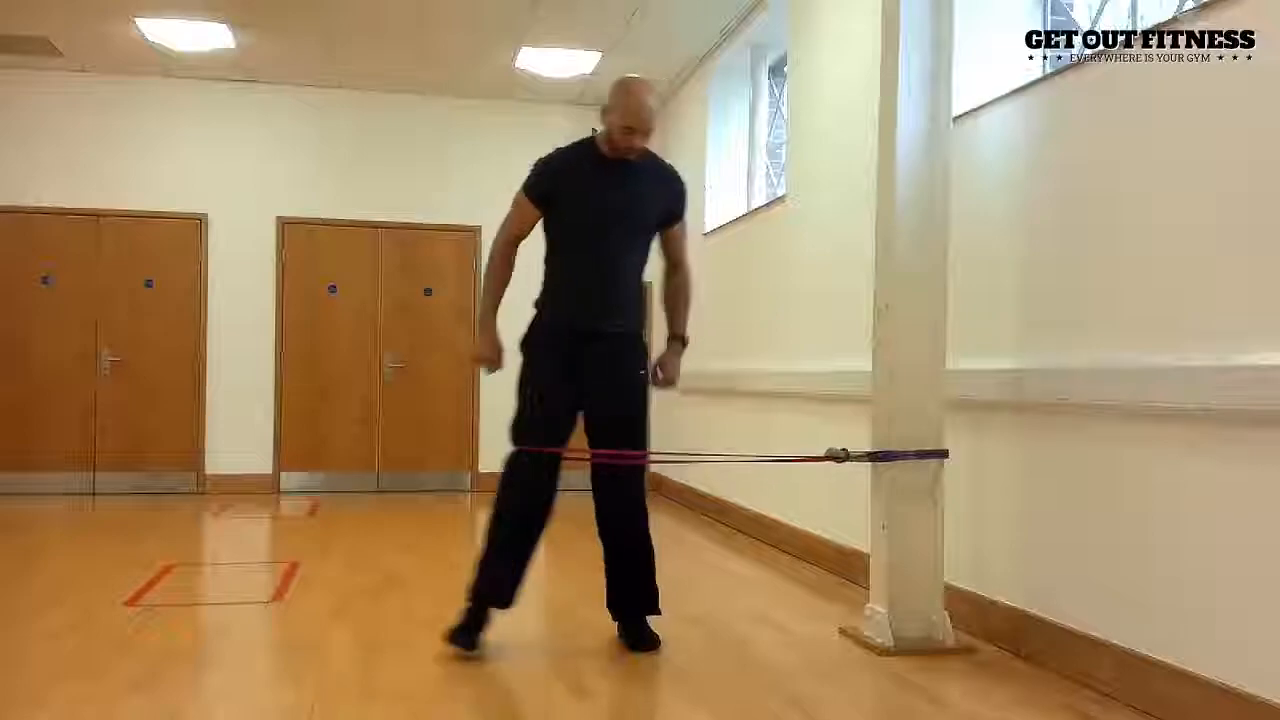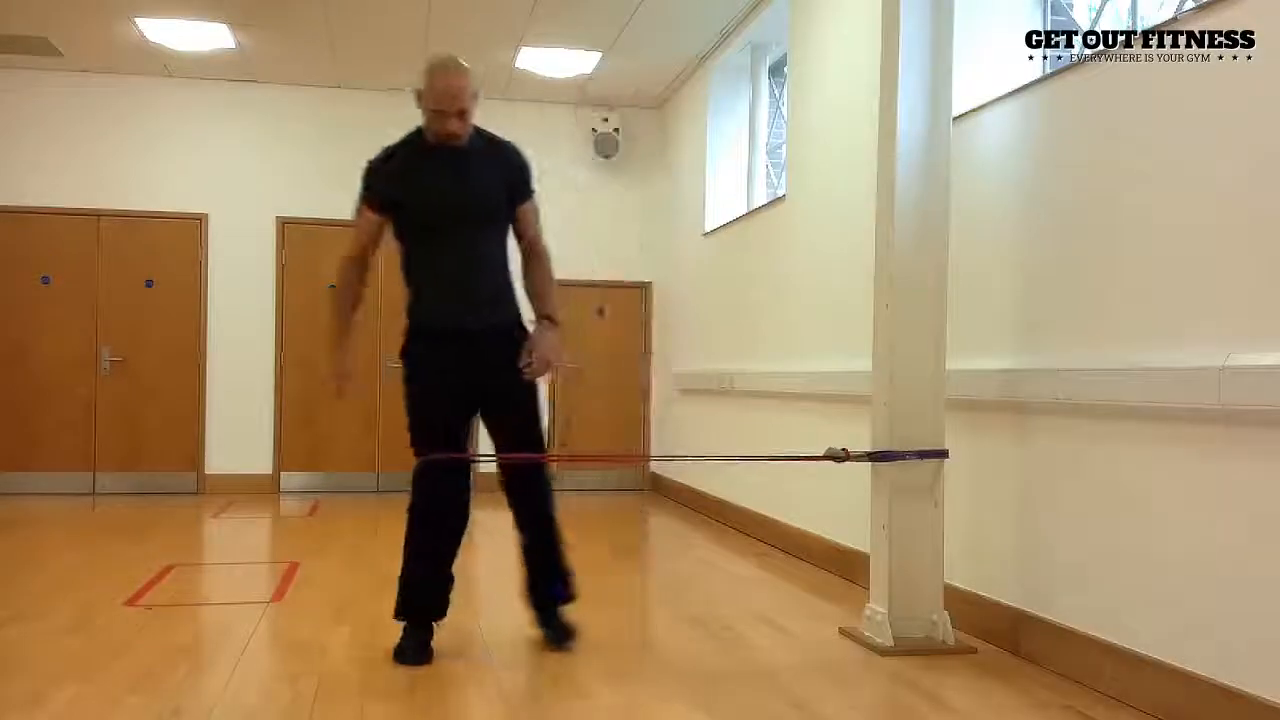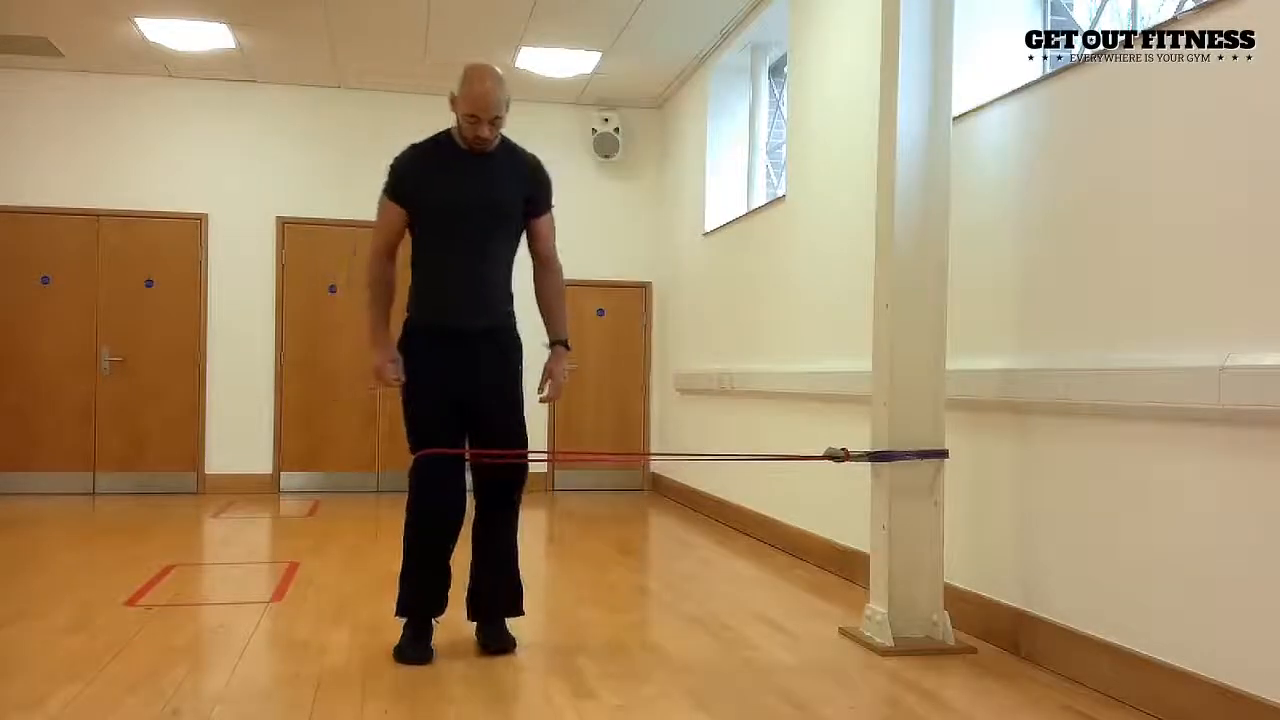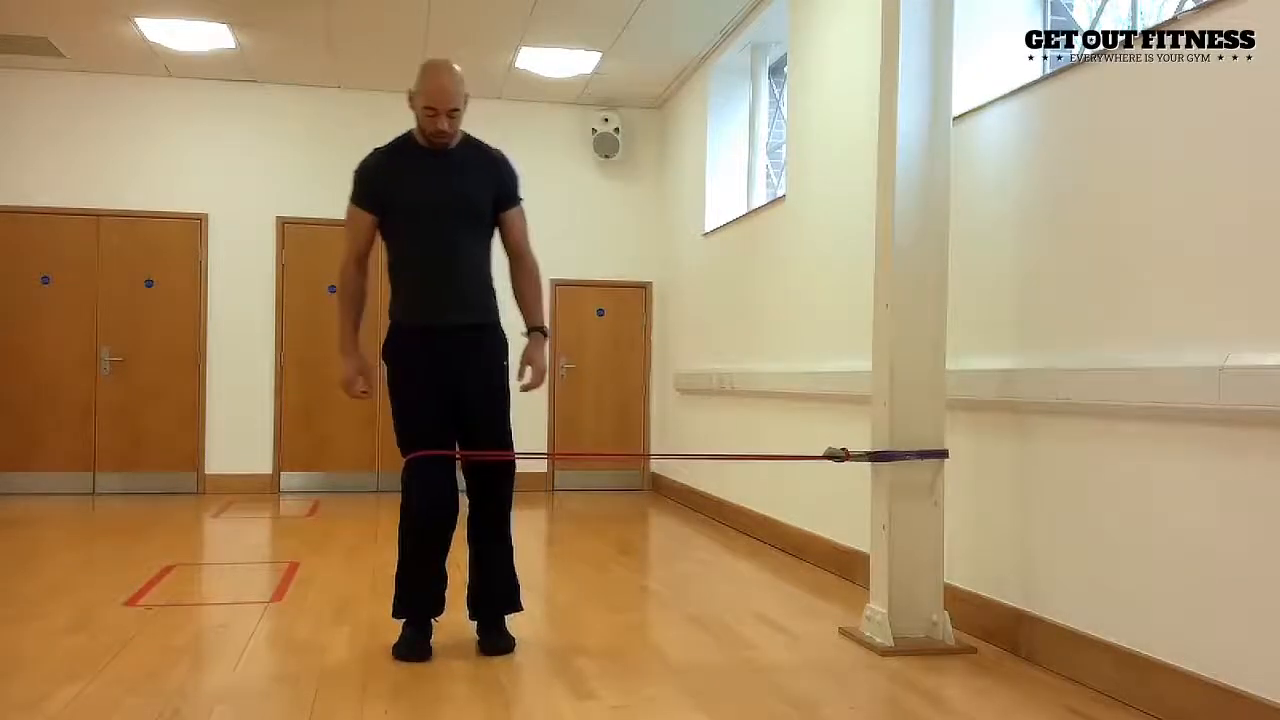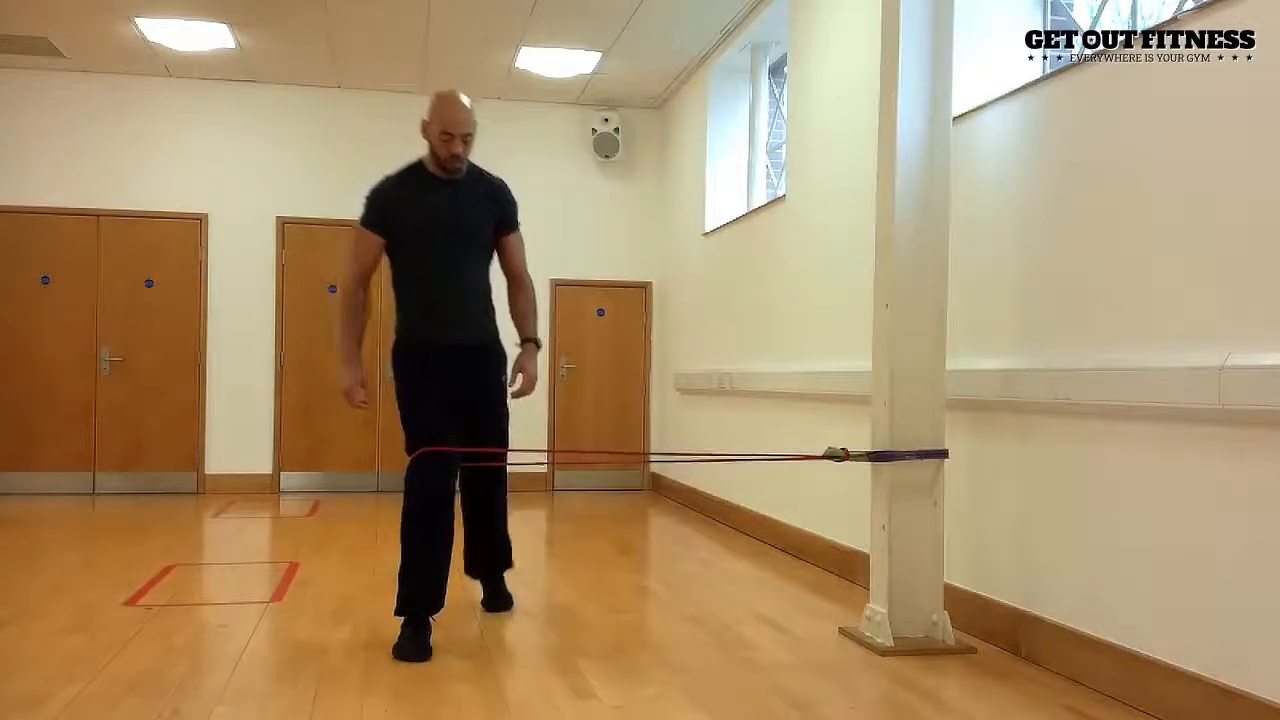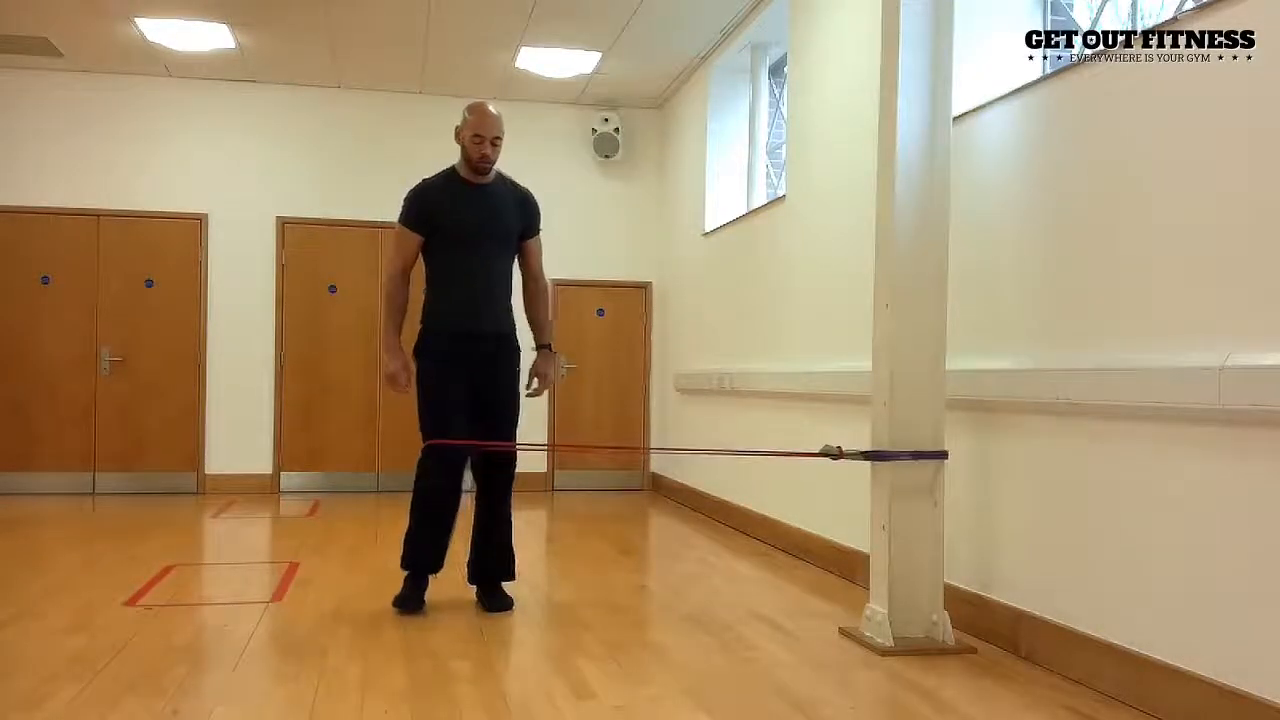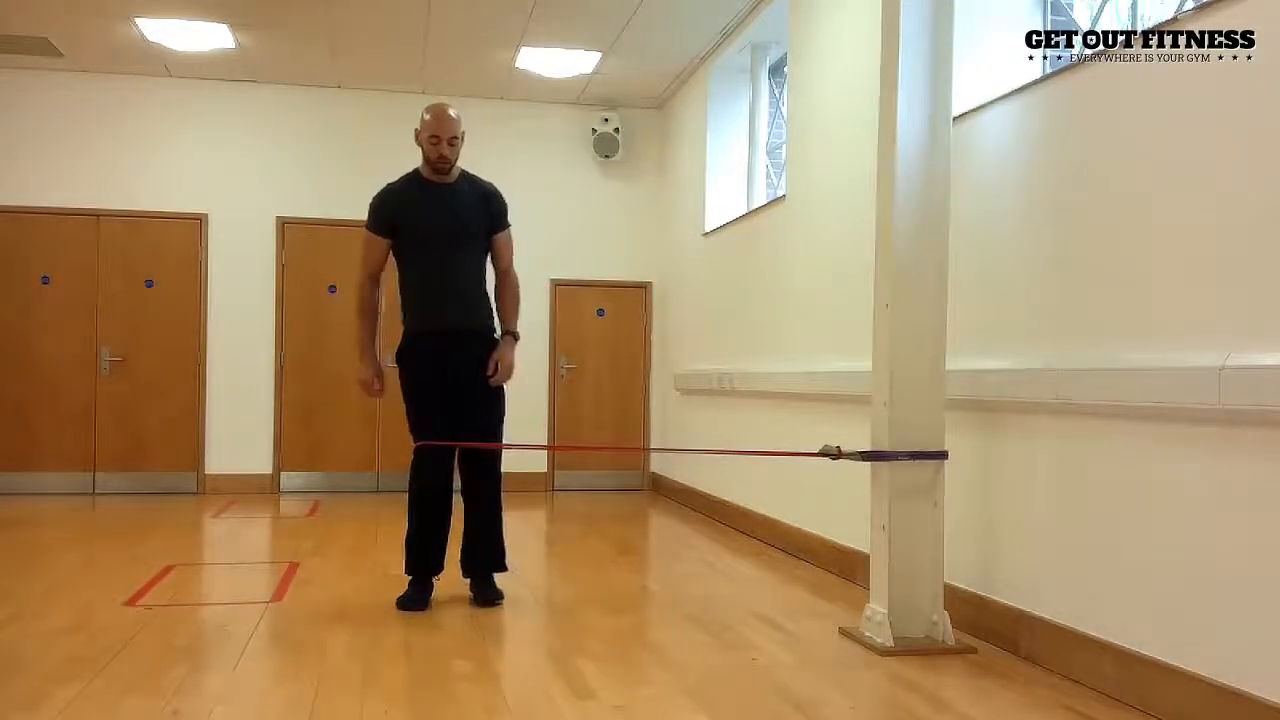
dt=0.7s
person 1, frame 1
left shoulder: (665, 183)
right shoulder: (558, 170)
left elbow: (676, 269)
right elbow: (506, 243)
left wrist: (677, 345)
right wrist: (486, 325)
left hip: (622, 349)
right hip: (554, 341)
left knee: (623, 483)
right knee: (530, 471)
left ankle: (633, 613)
right ankle: (480, 605)
person 1, frame 2
left shoulder: (506, 160)
right shoulder: (391, 169)
left elbow: (533, 248)
right elbow: (358, 259)
left wrist: (547, 324)
right wrist: (341, 342)
left hip: (502, 338)
right hip: (432, 345)
left knee: (527, 472)
right knee: (439, 481)
left ankle: (548, 600)
right ankle: (419, 619)
person 1, frame 3
left shoulder: (528, 173)
right shoulder: (415, 165)
left elbow: (546, 264)
right elbow: (383, 256)
left wrist: (559, 345)
right wrist: (381, 339)
left hip: (496, 344)
right hip: (428, 344)
left knee: (503, 479)
right knee: (435, 481)
left ankle: (492, 612)
right ankle: (419, 617)
person 1, frame 4
left shoulder: (493, 167)
right shoulder: (380, 170)
left elbow: (520, 256)
right elbow: (354, 263)
left wrist: (536, 334)
right wrist: (349, 349)
left hip: (482, 341)
right hip: (412, 345)
left knee: (492, 477)
right knee: (427, 483)
left ankle: (492, 612)
right ankle: (417, 616)
person 1, frame 5
left shoulder: (494, 194)
right shoulder: (391, 195)
left elbow: (517, 276)
right elbow: (359, 280)
left wrist: (529, 345)
right wrist: (351, 359)
left hip: (482, 354)
right hip: (420, 358)
left knee: (487, 472)
right knee: (430, 480)
left ankle: (489, 571)
right ankle: (417, 614)
person 1, frame 6
left shoulder: (520, 202)
right shoulder: (428, 197)
left elbow: (535, 282)
right elbow: (398, 275)
left wrist: (545, 349)
right wrist: (392, 348)
left hip: (500, 349)
right hip: (441, 348)
left knee: (497, 466)
right knee: (442, 459)
left ankle: (489, 577)
right ankle: (417, 573)
person 1, frame 7
left shoulder: (487, 198)
right shoulder: (392, 201)
left elbow: (506, 273)
right elbow: (370, 281)
left wrist: (508, 338)
right wrist: (367, 355)
left hip: (479, 347)
right hip: (422, 349)
left knee: (482, 461)
right knee: (430, 463)
left ankle: (482, 571)
right ankle: (421, 575)
